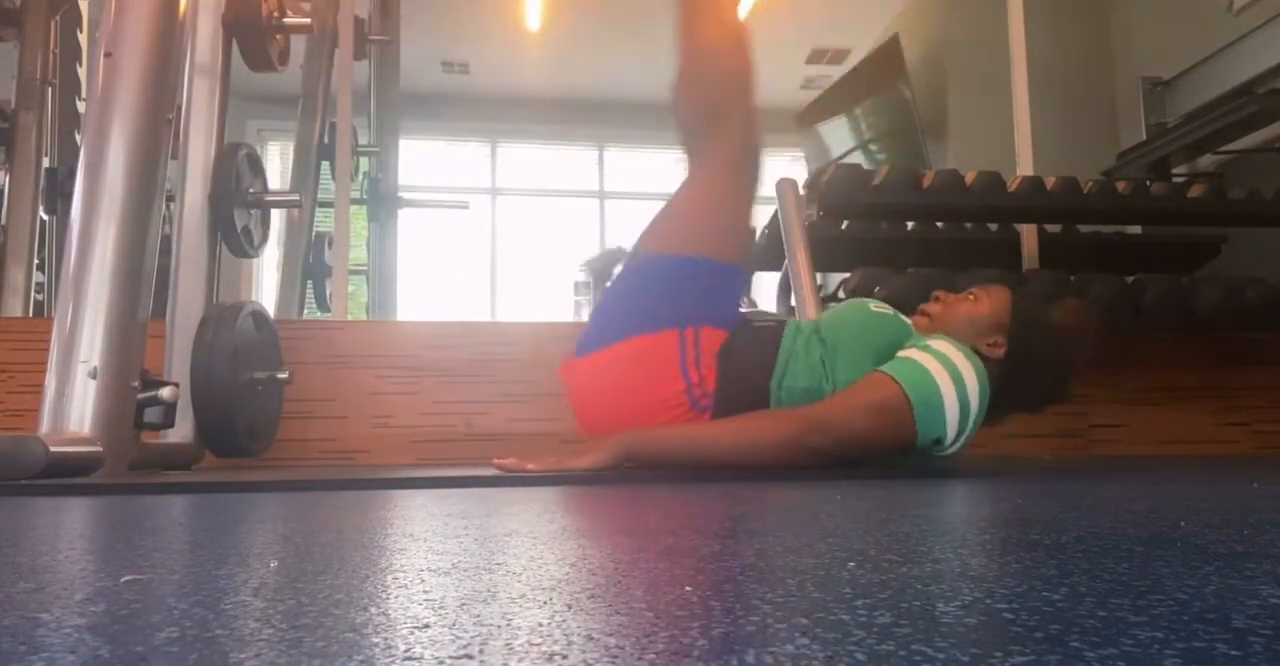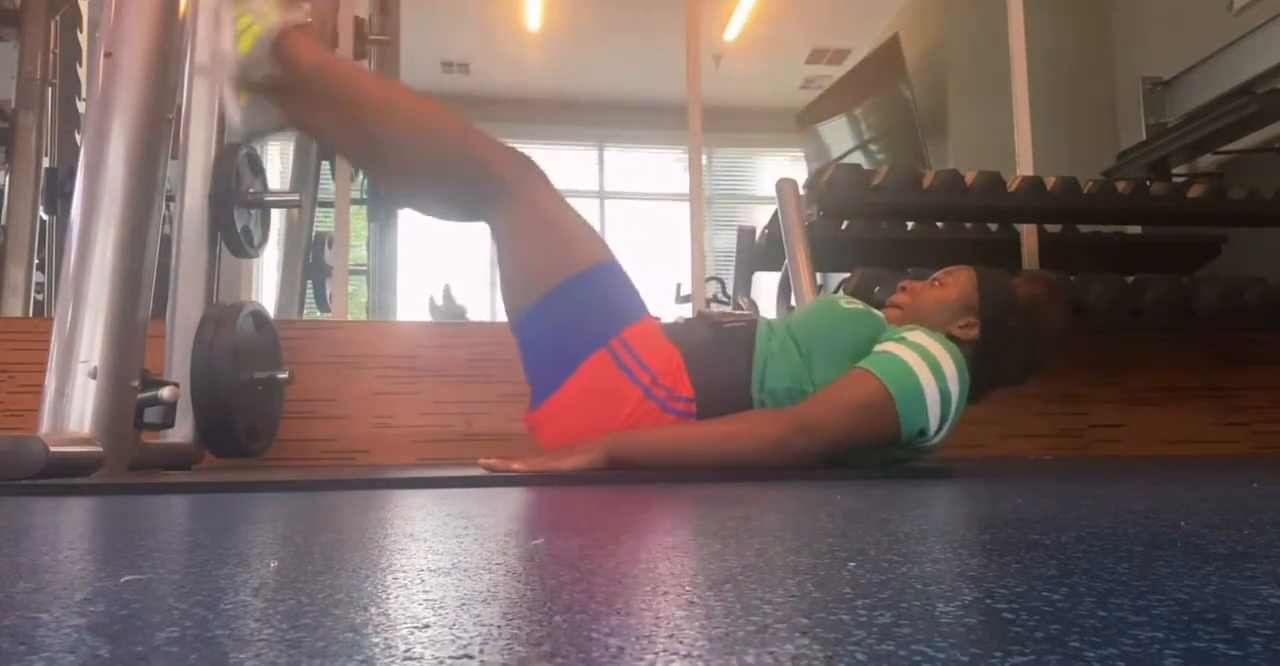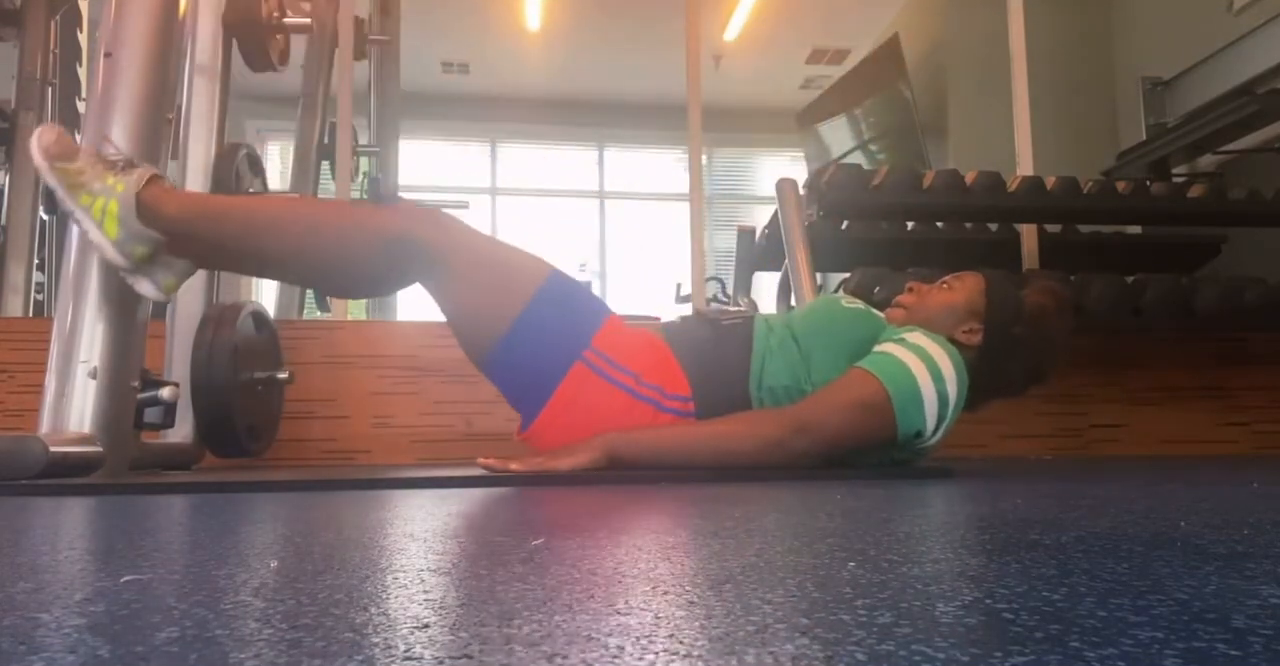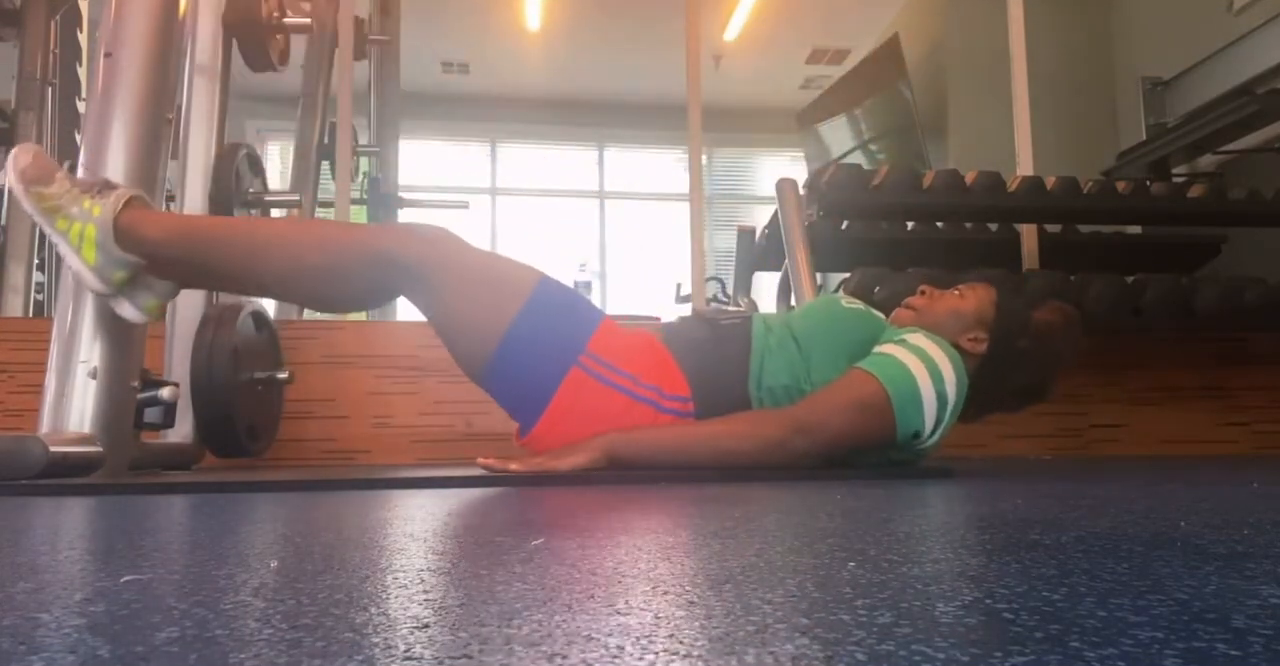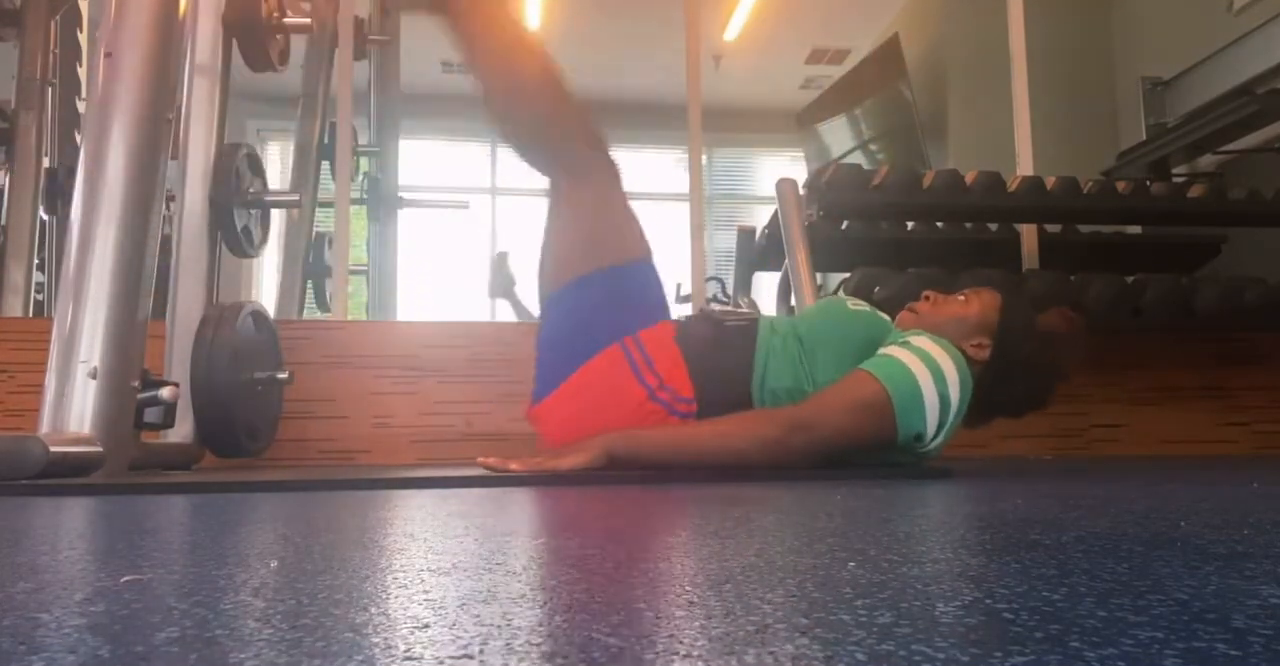
dt=0.5s
person 1, frame 1
left shoulder: (951, 375)
right shoulder: (936, 360)
left elbow: (811, 434)
left wrist: (621, 446)
left hip: (649, 376)
right hip: (673, 369)
left knee: (724, 148)
person 1, frame 2
left shoulder: (928, 363)
right shoulder: (897, 344)
left elbow: (801, 433)
left wrist: (609, 448)
left hip: (640, 396)
right hip: (669, 384)
left knee: (512, 178)
right knee: (509, 189)
person 1, frame 3
left shoulder: (926, 367)
right shoulder: (896, 348)
left elbow: (797, 433)
left wrist: (605, 446)
left hip: (648, 400)
right hip: (651, 374)
left knee: (426, 234)
right knee: (427, 241)
left ankle: (152, 208)
right ankle: (169, 226)
person 1, frame 4
left shoulder: (927, 368)
right shoulder: (896, 347)
left elbow: (798, 435)
left wrist: (606, 447)
left hip: (644, 405)
right hip: (648, 372)
left knee: (417, 248)
right knee: (424, 256)
left ankle: (128, 226)
right ankle: (145, 240)
person 1, frame 5
left shoulder: (931, 370)
right shoulder: (908, 349)
left elbow: (797, 431)
left wrist: (599, 445)
left hip: (634, 399)
right hip: (652, 379)
left knee: (579, 162)
